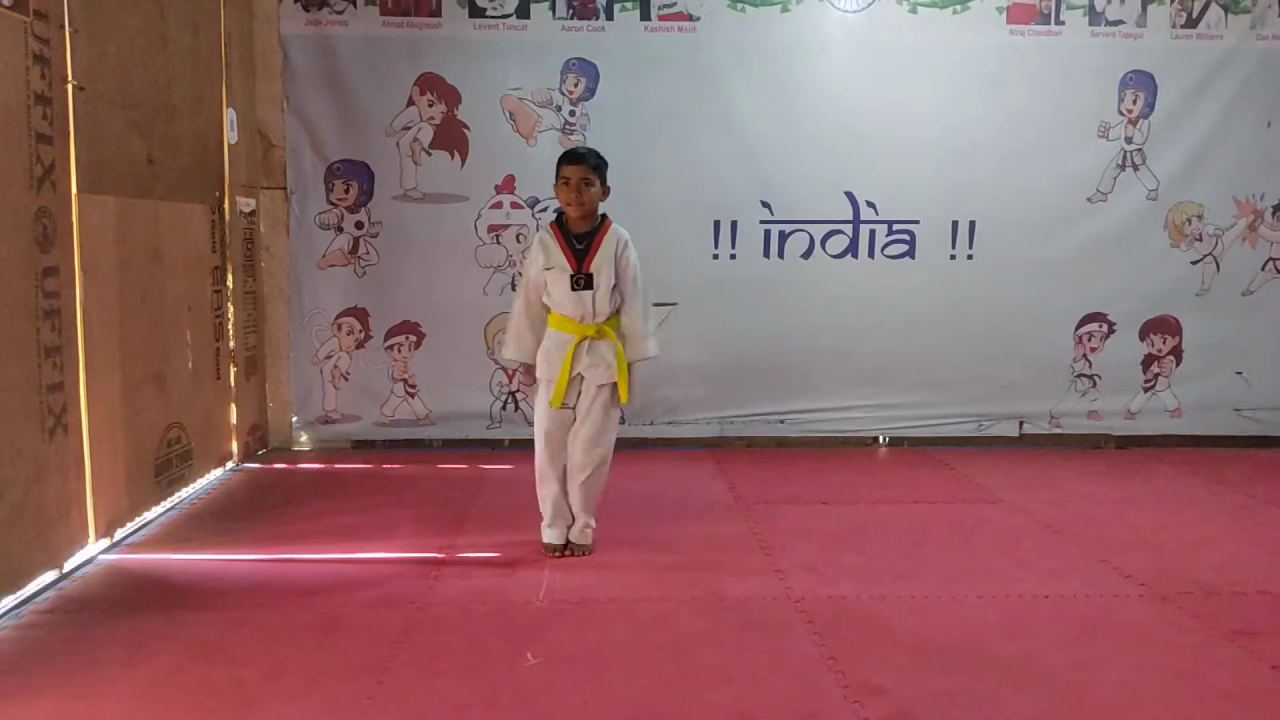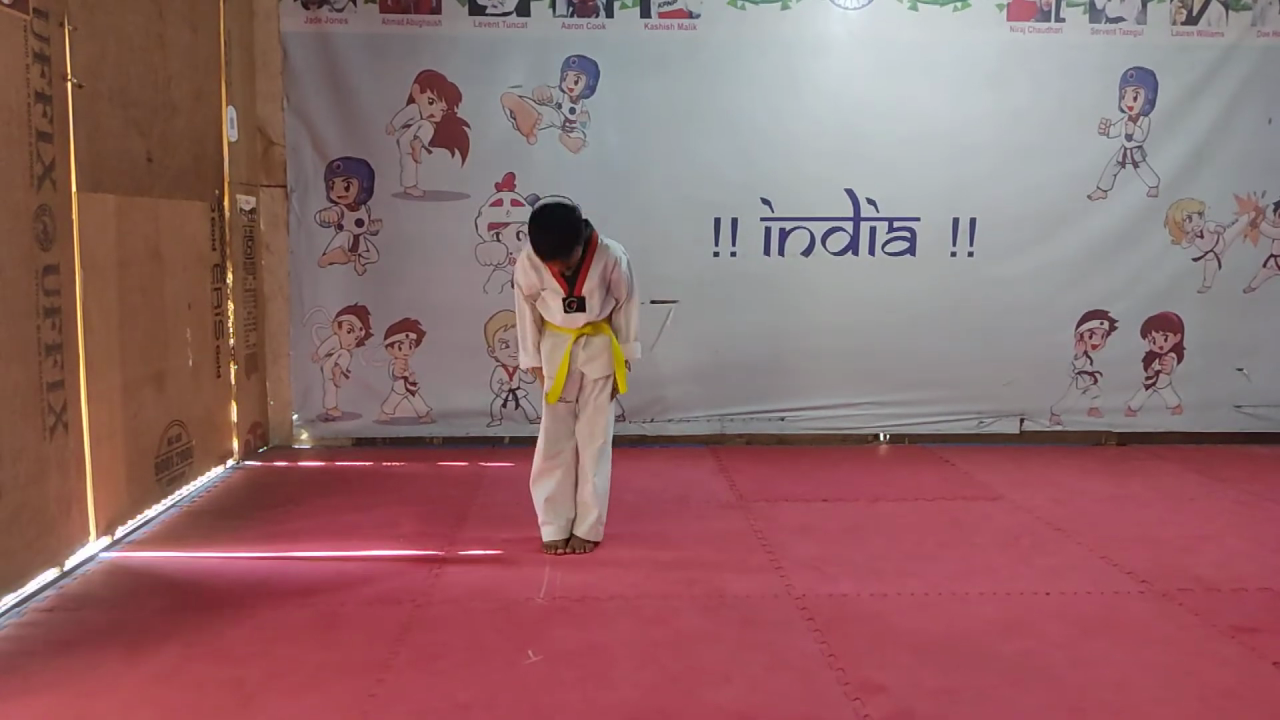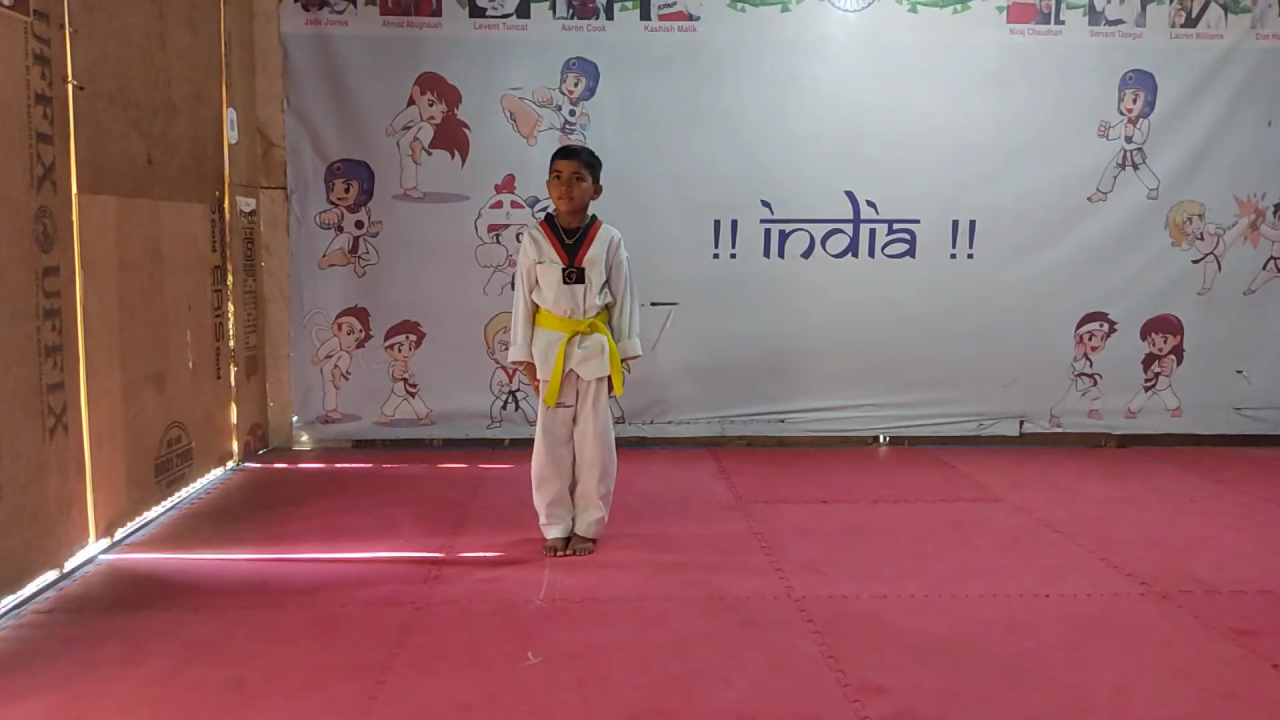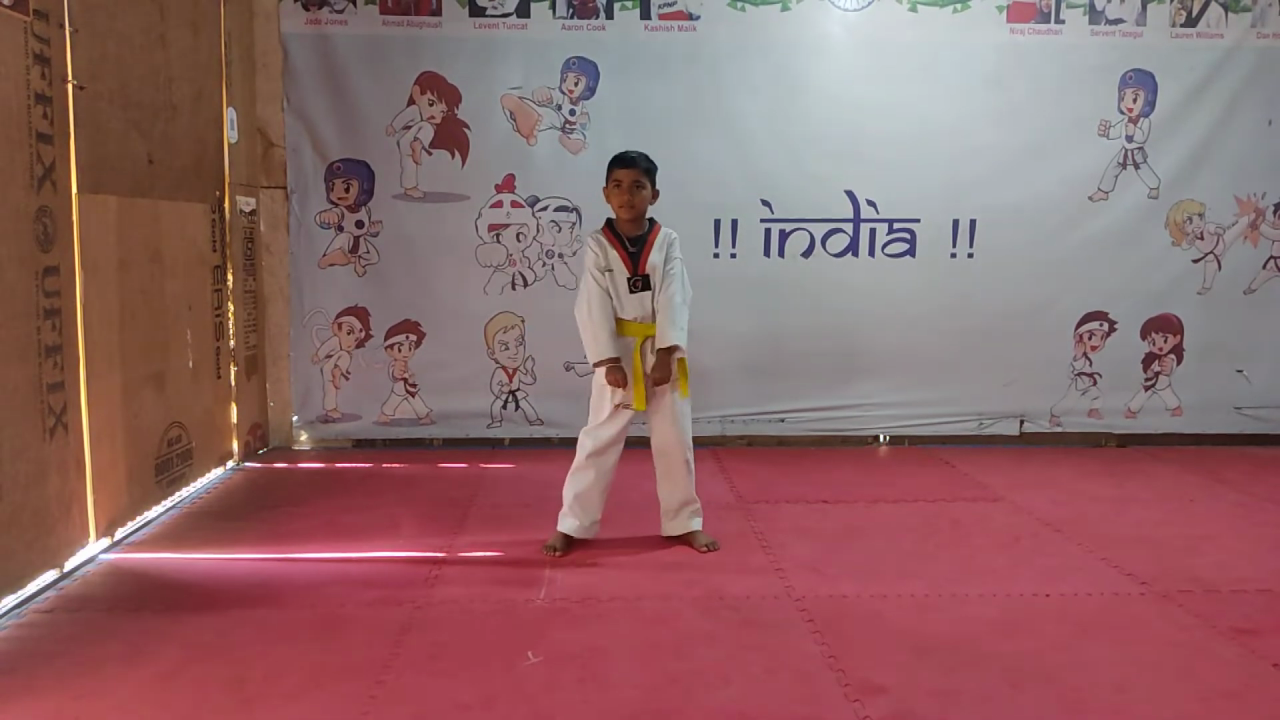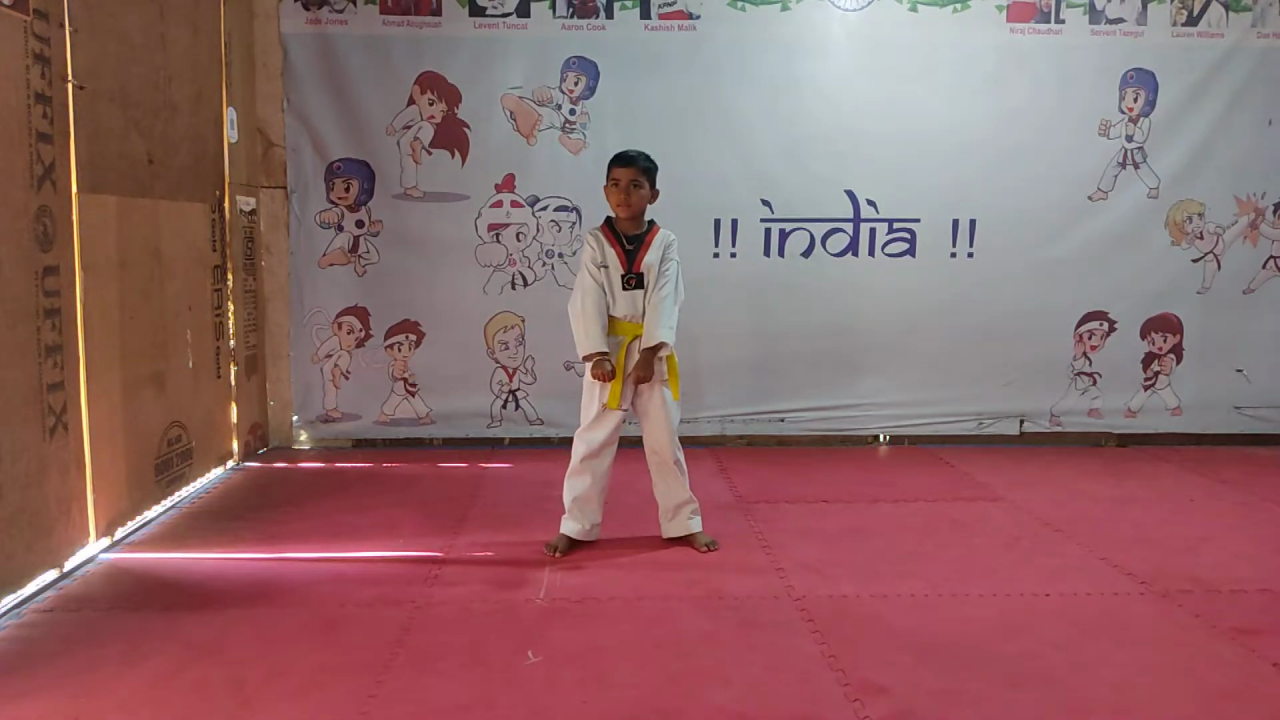
dt=1s
person 1, frame 1
left shoulder: (618, 241)
right shoulder: (543, 243)
left elbow: (634, 303)
right elbow: (528, 303)
left wrist: (635, 358)
right wrist: (524, 358)
left hip: (603, 352)
right hip: (558, 349)
left knee: (589, 447)
right knee: (549, 443)
left ankle: (582, 530)
right ankle: (556, 529)
person 1, frame 2
left shoulder: (611, 256)
right shoulder: (528, 260)
left elbow: (626, 308)
right elbow: (527, 313)
left wrist: (621, 360)
right wrist: (536, 363)
left hip: (597, 348)
right hip: (557, 349)
left knee: (594, 439)
right knee: (553, 439)
left ankle: (587, 528)
right ankle: (555, 528)
person 1, frame 3
left shoulder: (609, 240)
right shoulder: (535, 240)
left elbow: (623, 299)
right elbow: (524, 299)
left wrist: (622, 355)
right wrist: (526, 357)
left hip: (595, 347)
right hip: (550, 347)
left knee: (594, 440)
right knee: (552, 440)
left ankle: (587, 527)
right ankle: (556, 527)
person 1, frame 4
left shoulder: (667, 241)
right shoulder: (598, 245)
left elbow: (675, 300)
right elbow: (592, 307)
left wrist: (666, 353)
right wrist: (609, 361)
left hip: (663, 351)
right hip: (618, 352)
left knee: (675, 440)
right knee: (599, 439)
left ankle: (685, 522)
right ankle: (572, 524)
person 1, frame 5
left shoulder: (665, 243)
right shoulder: (595, 242)
left elbow: (664, 304)
right elbow: (586, 303)
left wrist: (649, 354)
right wrist: (598, 355)
left hip: (652, 353)
right hip: (608, 352)
left knee: (664, 440)
right knee: (592, 441)
left ankle: (684, 522)
right ankle: (576, 525)
